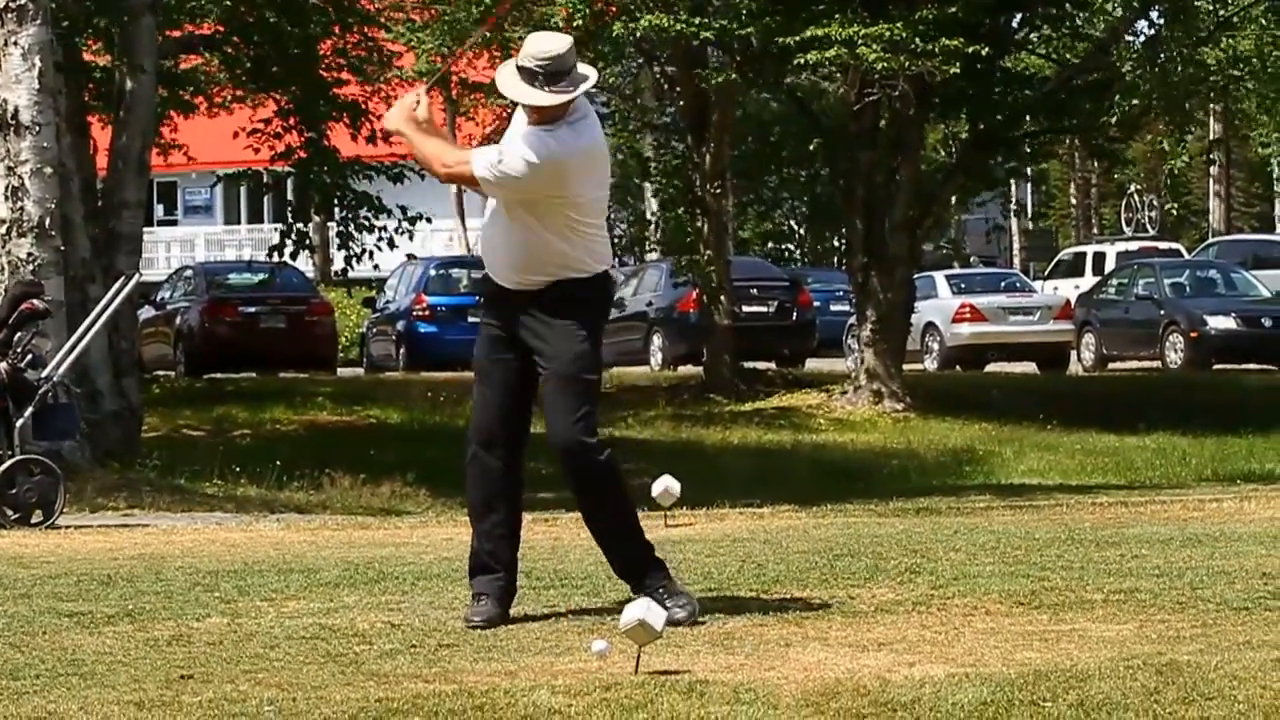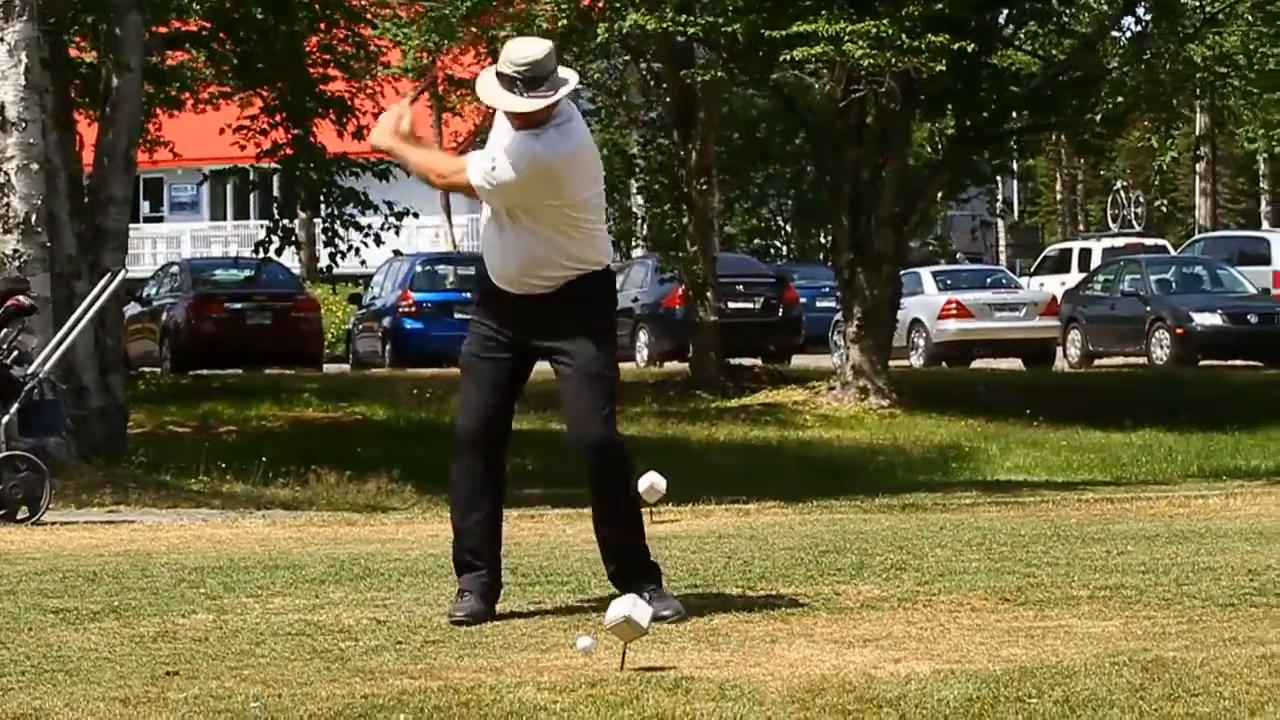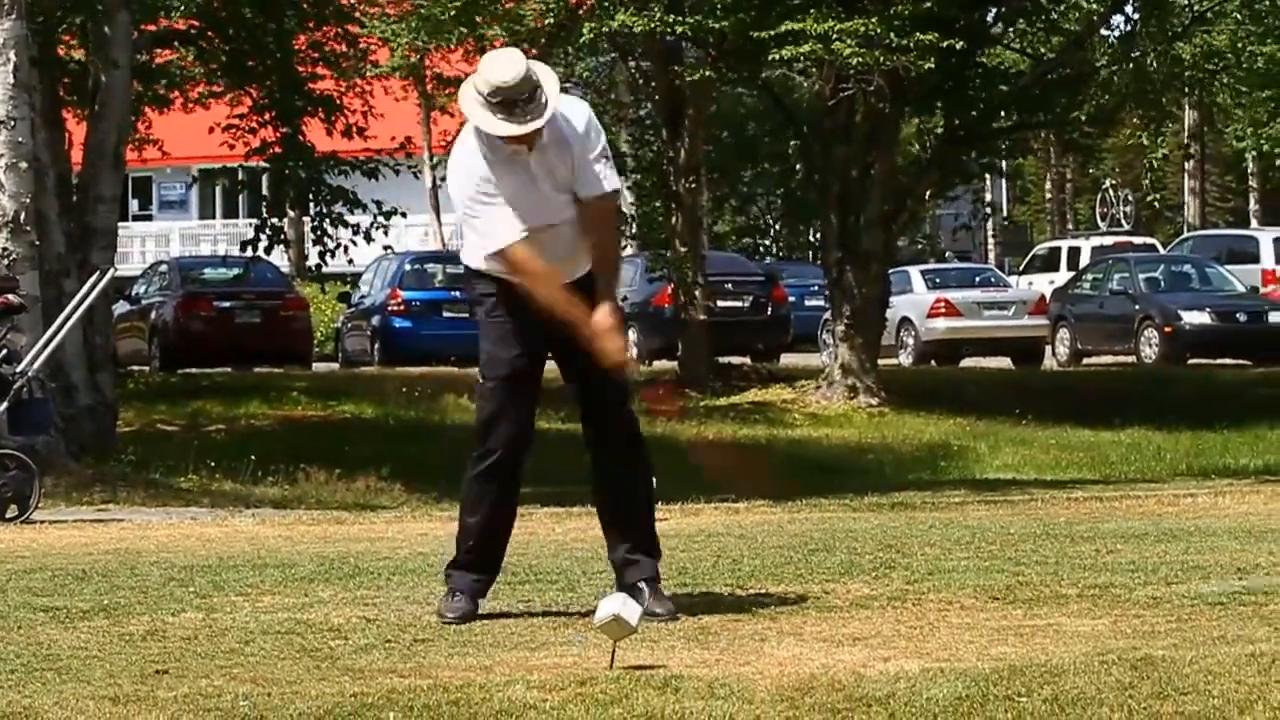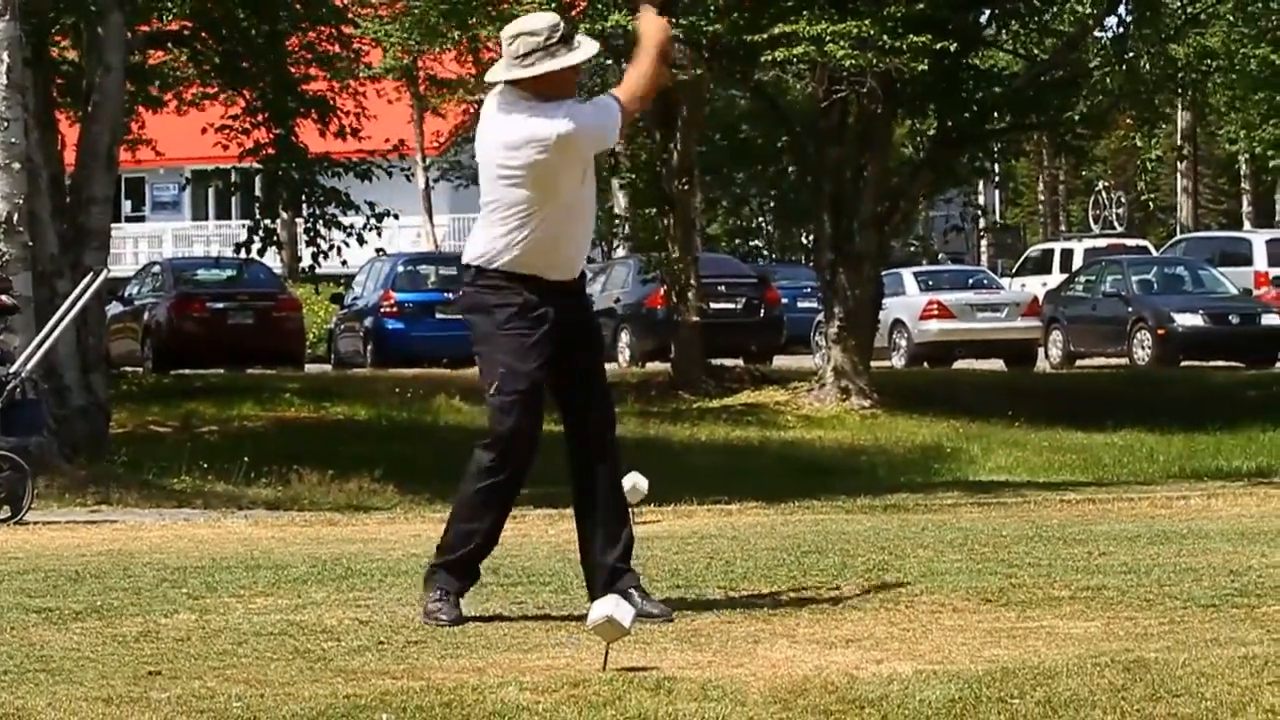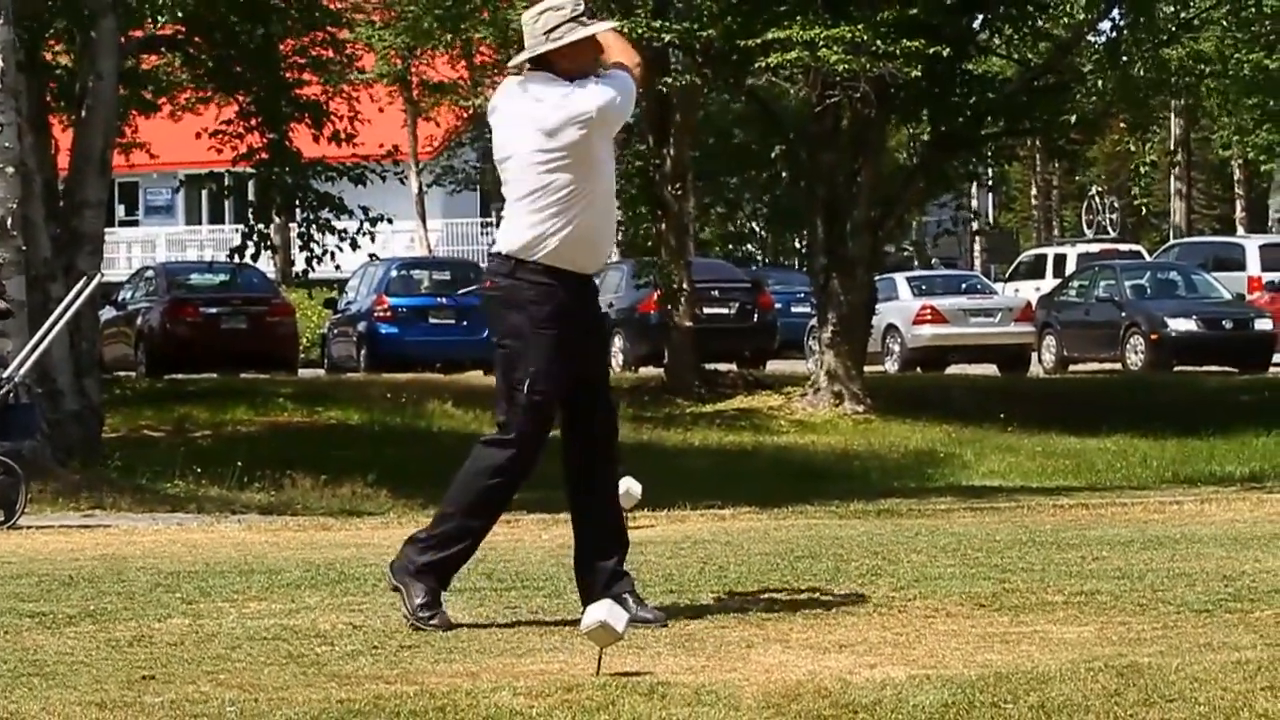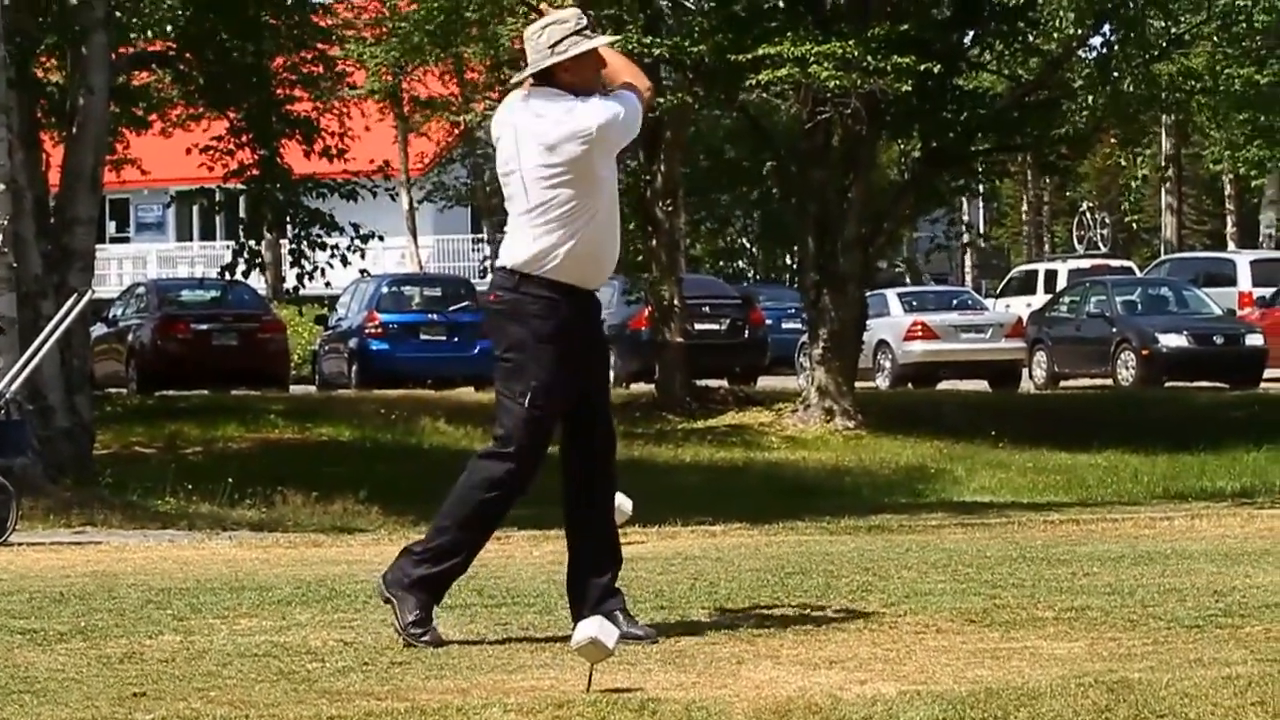
dt=0.2s
person 1, frame 1
left shoulder: (565, 144)
right shoulder: (531, 113)
left elbow: (458, 168)
right elbow: (476, 172)
left wrist: (407, 130)
right wrist: (424, 127)
left hip: (567, 301)
right hip: (506, 296)
left knee: (574, 440)
right knee: (489, 442)
left ankle: (648, 577)
right ankle: (492, 585)
person 1, frame 2
left shoulder: (554, 148)
right shoulder: (515, 118)
left elbow: (454, 177)
right elbow: (465, 170)
left wrist: (394, 142)
right wrist: (411, 137)
left hip: (573, 301)
right hip: (503, 299)
left knee: (596, 439)
right knee: (475, 439)
left ankle: (639, 579)
right ankle: (476, 582)
person 1, frame 3
left shoulder: (575, 119)
right shoulder: (470, 162)
left elbow: (601, 216)
right elbow: (522, 260)
left wrist: (605, 306)
right wrist: (585, 326)
left hip: (583, 286)
right hip: (509, 297)
left knee: (615, 434)
right knee: (500, 438)
left ankle: (637, 576)
right ankle: (467, 580)
person 1, frame 4
left shoulder: (509, 105)
right shoulder: (549, 128)
left elbow: (606, 112)
right elbow: (631, 98)
right wrist: (654, 36)
left hip: (564, 286)
right hip: (509, 296)
left knee: (595, 432)
right knee: (510, 438)
left ankle: (613, 577)
right ankle: (447, 582)
person 1, frame 5
left shoulder: (513, 95)
right shoulder: (583, 107)
right elbow: (628, 63)
left hip: (569, 287)
right hip: (532, 291)
left knee: (595, 437)
right knee: (518, 439)
left ankle: (606, 583)
right ankle: (421, 568)
person 1, frame 6
left shoulder: (517, 111)
right shoulder: (586, 124)
right elbow: (638, 87)
left hip: (569, 304)
right hip: (537, 306)
left knee: (593, 454)
right knee: (514, 453)
left ankle: (598, 601)
right ankle: (414, 578)
